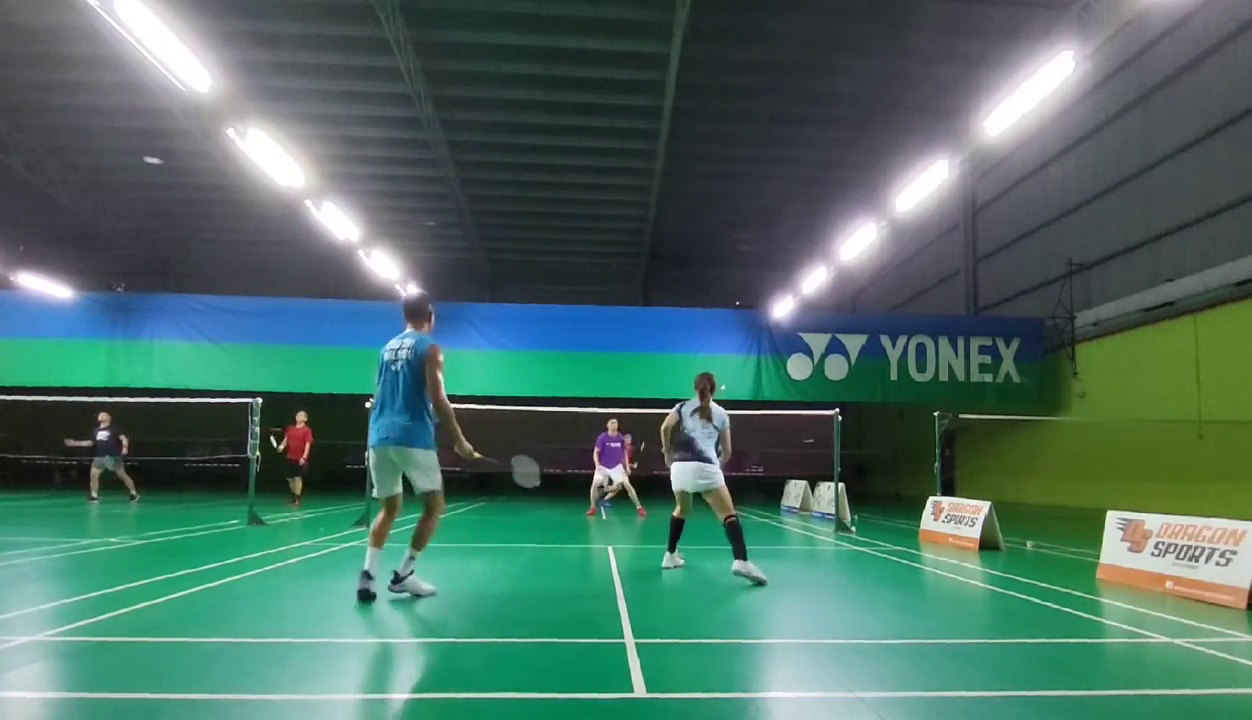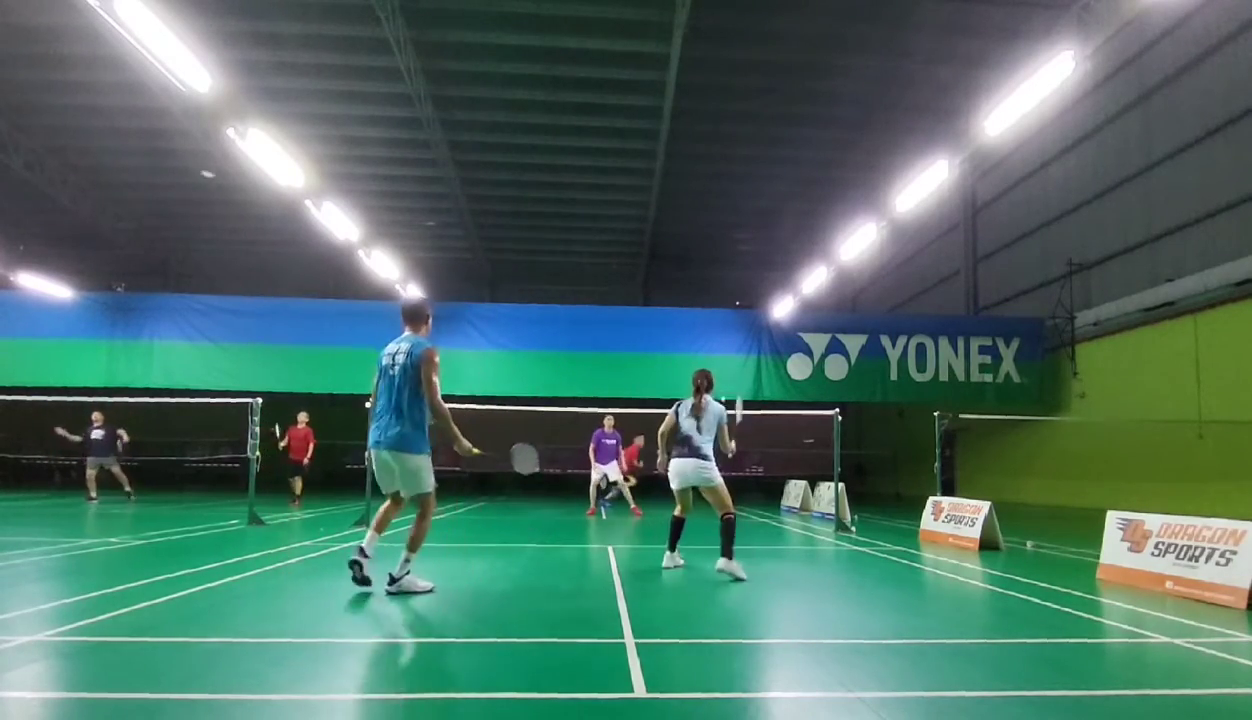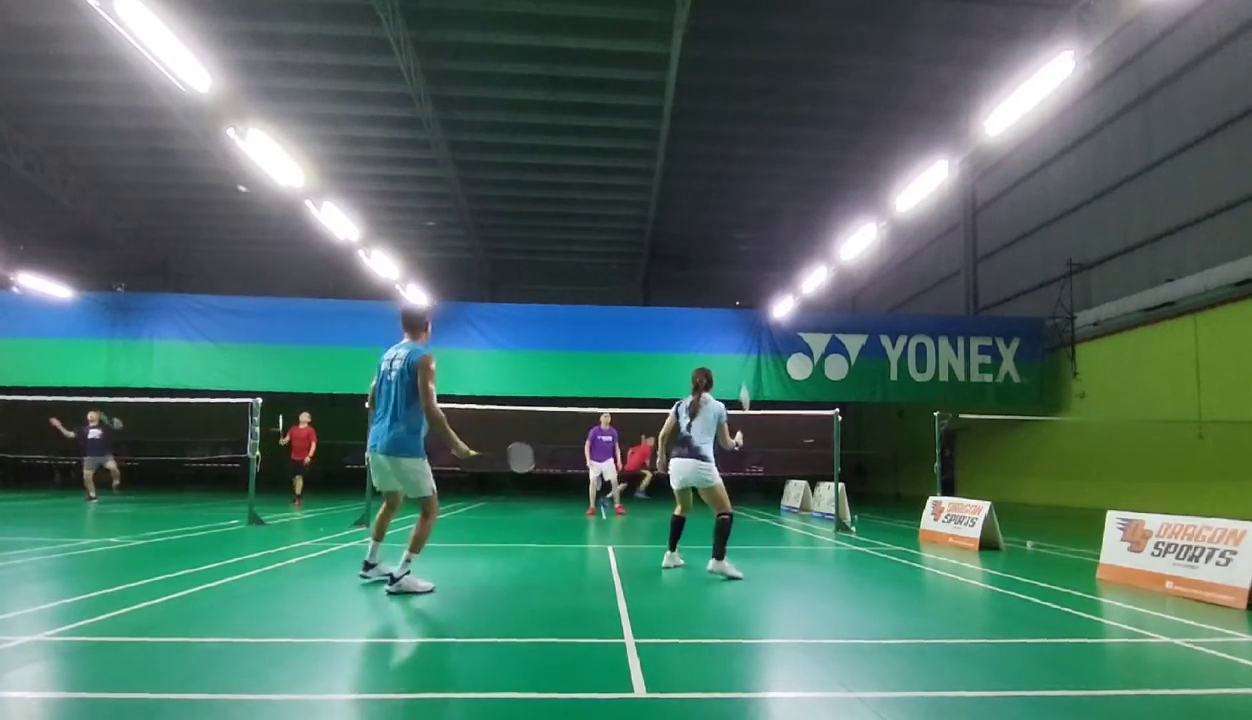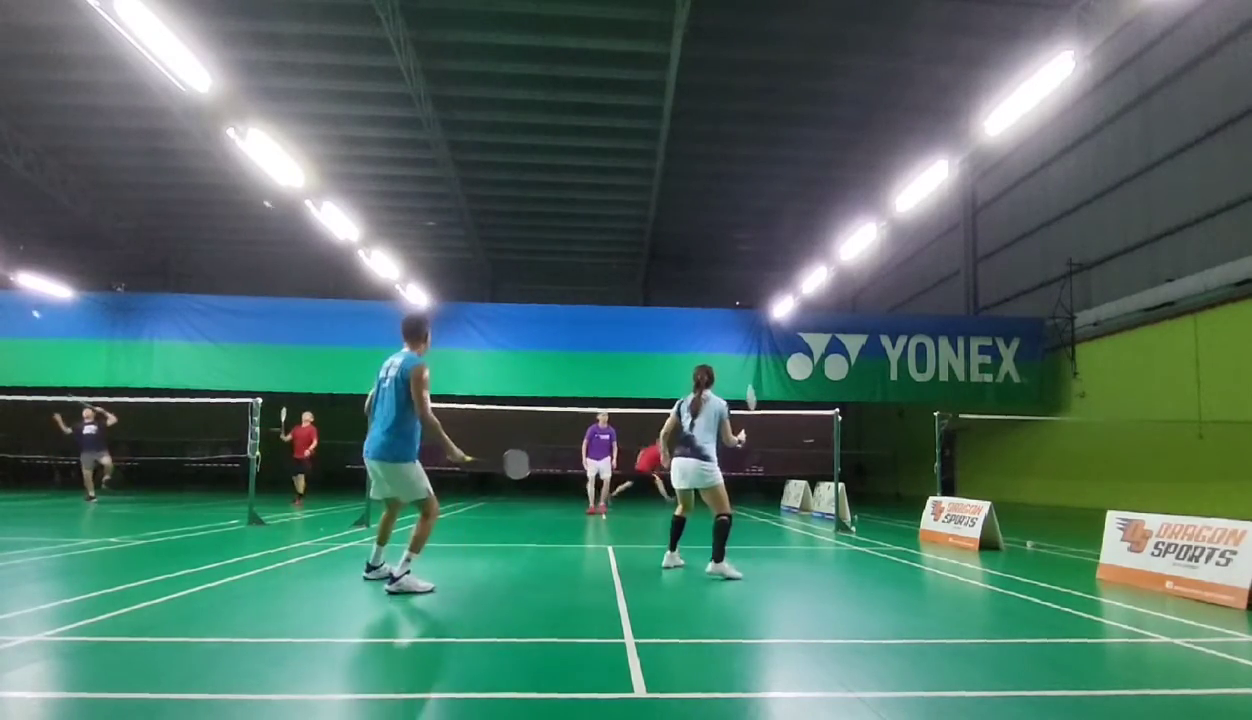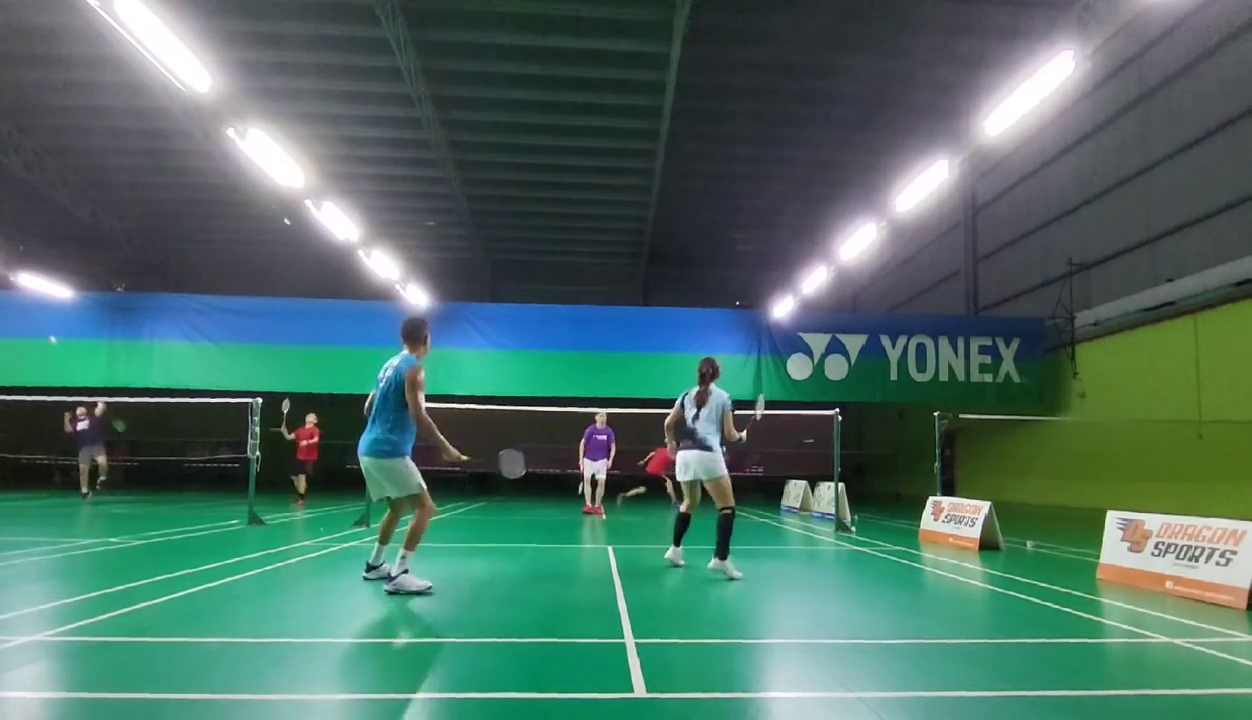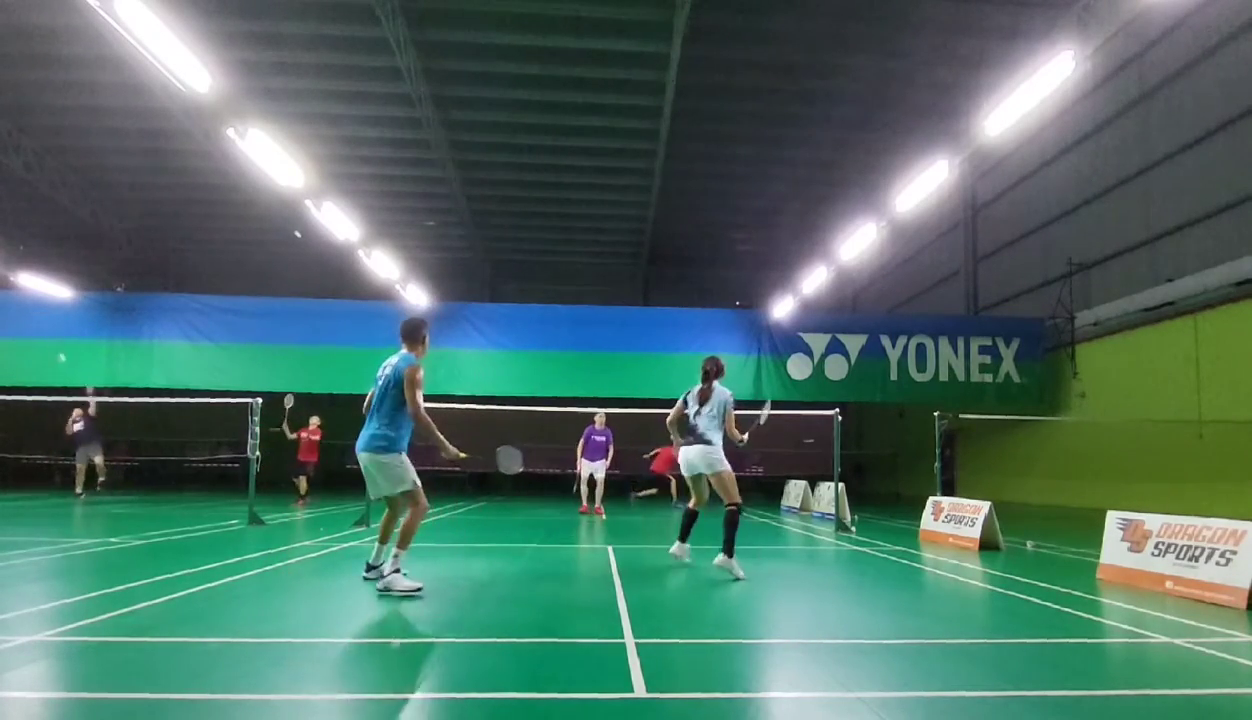
dt=0.1s
person 1, frame 1
left shoulder: (388, 348)
right shoulder: (430, 349)
right elbow: (438, 400)
right wrist: (459, 440)
left hip: (380, 437)
right hip: (414, 438)
left knee: (389, 508)
right knee: (434, 506)
left ankle: (368, 575)
right ankle: (404, 573)
person 1, frame 2
left shoulder: (388, 351)
right shoulder: (426, 352)
right elbow: (434, 402)
right wrist: (457, 438)
left hip: (380, 439)
right hip: (410, 442)
left knee: (396, 500)
right knee: (425, 508)
left ankle: (363, 554)
right ankle: (400, 575)
person 1, frame 3
left shoulder: (388, 356)
right shoulder: (423, 358)
left elbow: (371, 400)
right elbow: (430, 407)
right wrist: (455, 442)
left hip: (378, 444)
right hip: (405, 448)
left knee: (392, 502)
right knee: (429, 510)
left ankle: (371, 562)
right ankle: (401, 575)
person 1, frame 4
left shoulder: (389, 364)
right shoulder: (417, 367)
left elbow: (369, 407)
right elbow: (424, 415)
right wrist: (450, 448)
left hip: (373, 450)
right hip: (397, 453)
left knee: (394, 507)
right knee: (430, 511)
left ankle: (375, 565)
right ankle: (401, 575)
person 1, frame 5
left shoulder: (389, 365)
right shoulder: (413, 369)
left elbow: (368, 408)
right elbow: (418, 414)
right wrist: (446, 448)
left hip: (369, 449)
right hip: (389, 451)
left knee: (398, 507)
right knee: (425, 508)
left ankle: (375, 564)
right ankle: (400, 572)
person 1, frame 6
left shoulder: (388, 364)
right shoulder: (412, 367)
left elbow: (367, 407)
right elbow: (416, 412)
right wrist: (444, 445)
left hip: (368, 446)
right hip: (385, 448)
left knee: (396, 506)
right knee: (418, 506)
left ankle: (375, 564)
right ankle: (390, 572)
person 2, frame 1
left shoulder: (683, 407)
right shoulder: (721, 413)
left elbow: (666, 427)
right elbow: (726, 453)
left wrist: (668, 452)
right wrist: (719, 460)
left hip: (680, 465)
right hip: (706, 467)
left knee: (682, 509)
right knee: (729, 515)
left ankle: (670, 556)
right ankle: (742, 562)
person 2, frame 2
left shoulder: (680, 405)
right shoulder: (719, 409)
left elbow: (663, 431)
right elbow: (725, 447)
left wrist: (662, 455)
right wrist: (731, 448)
left hip: (678, 463)
right hip: (703, 464)
left knee: (682, 509)
right knee: (728, 511)
left ankle: (671, 556)
right ankle: (726, 559)
person 2, frame 3
left shoulder: (681, 405)
right shoulder: (718, 407)
left elbow: (664, 435)
right elbow: (726, 444)
left wrist: (661, 457)
right wrist: (737, 442)
left hip: (677, 462)
right hip: (701, 464)
left knee: (683, 508)
right knee: (725, 512)
left ankle: (671, 555)
right ankle: (718, 560)
person 2, frame 4
left shoulder: (682, 403)
right shoulder: (720, 404)
left elbow: (665, 433)
right elbow: (729, 441)
left wrist: (664, 453)
right wrist: (740, 439)
left hip: (679, 461)
right hip: (704, 463)
left knee: (683, 507)
right knee: (724, 513)
left ankle: (671, 555)
right ankle: (717, 562)
person 2, frame 5
left shoulder: (687, 396)
right shoulder: (723, 397)
left elbow: (668, 424)
right elbow: (730, 434)
left wrist: (671, 443)
right wrist: (741, 436)
left hip: (685, 455)
right hip: (707, 455)
left knee: (689, 502)
right knee: (727, 506)
left ankle: (675, 550)
right ankle: (721, 559)
person 2, frame 6
left shoulder: (690, 393)
right shoulder: (725, 395)
left elbow: (670, 420)
right elbow: (731, 432)
left wrist: (677, 439)
right wrist: (742, 438)
left hip: (687, 451)
right hip: (708, 450)
left knee: (698, 499)
right knee: (733, 502)
left ankle: (680, 545)
right ankle: (727, 556)
